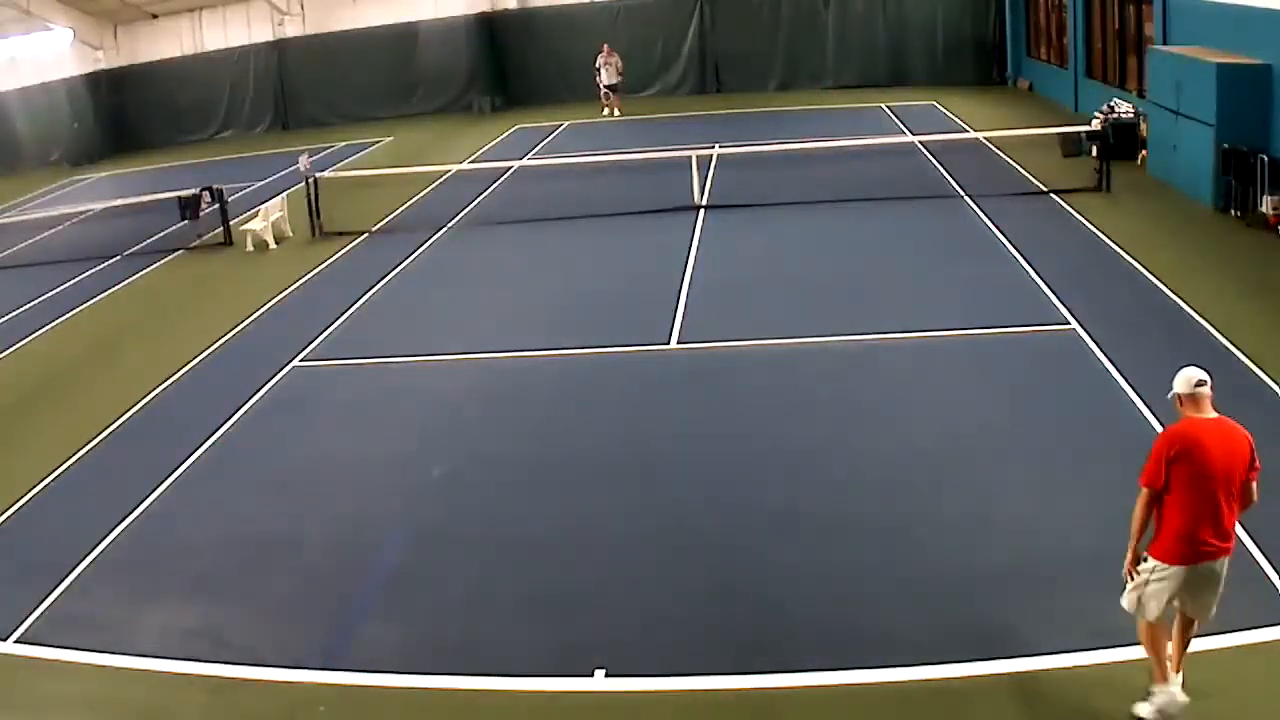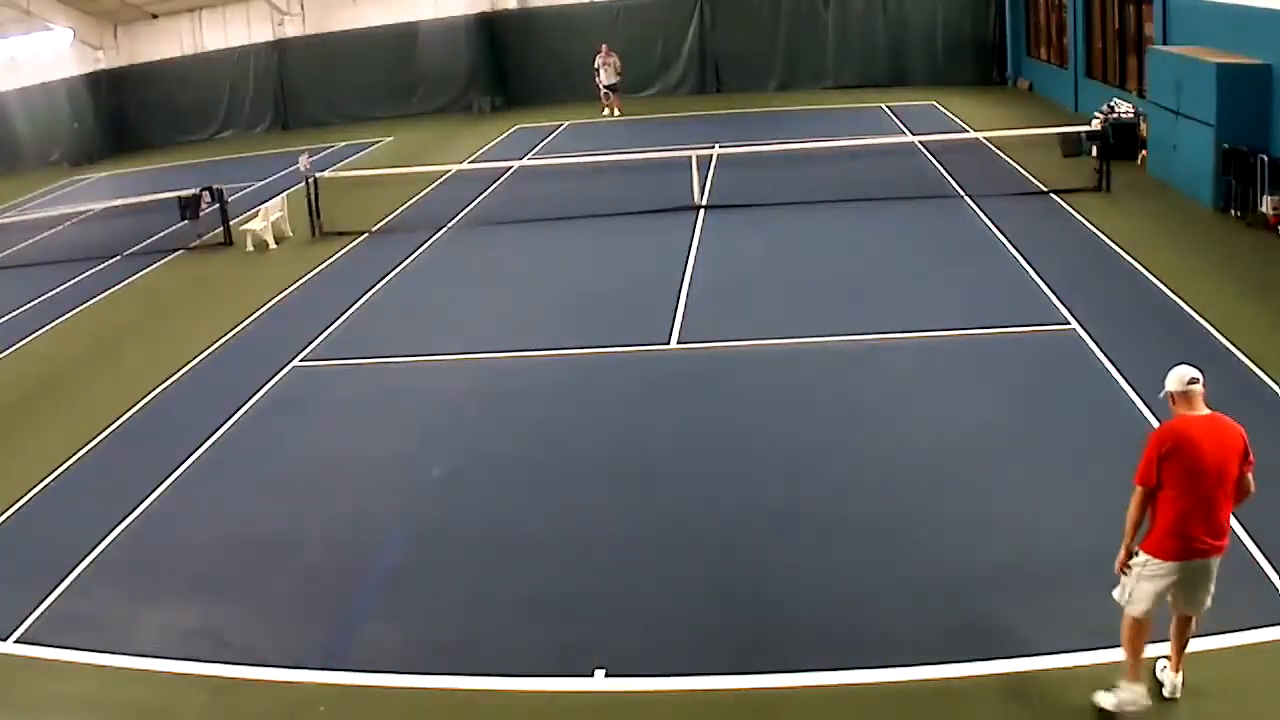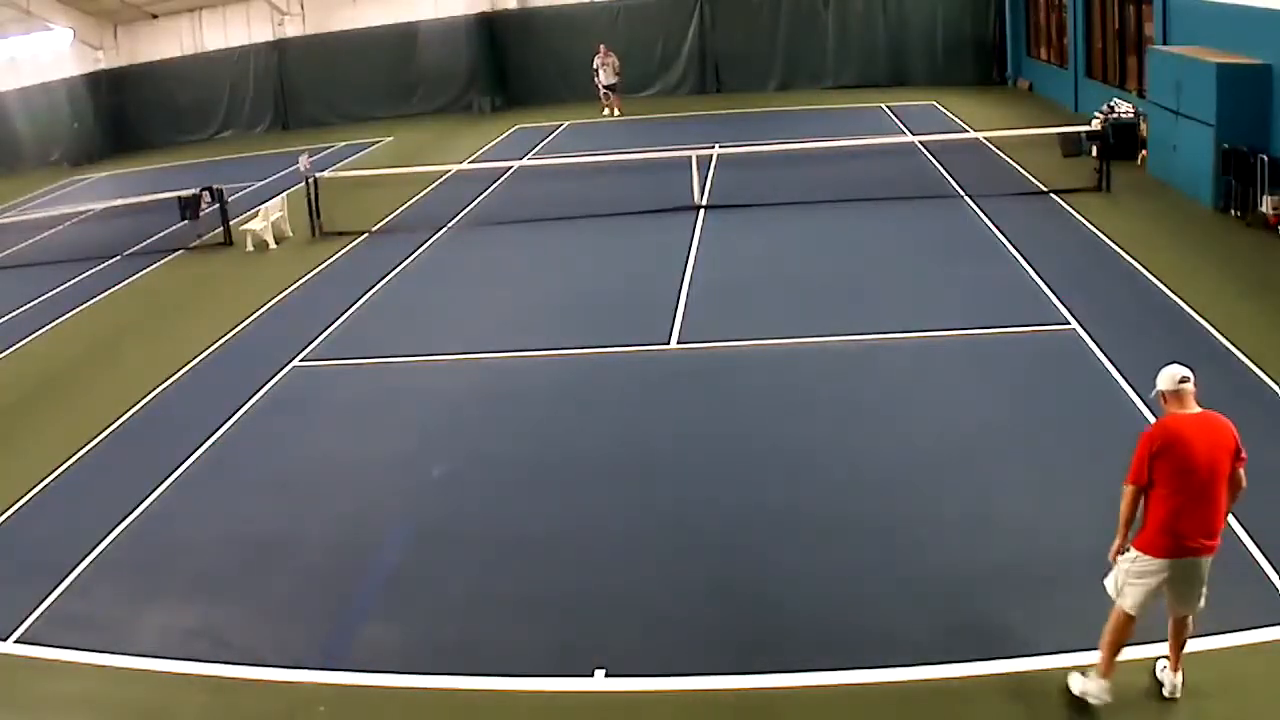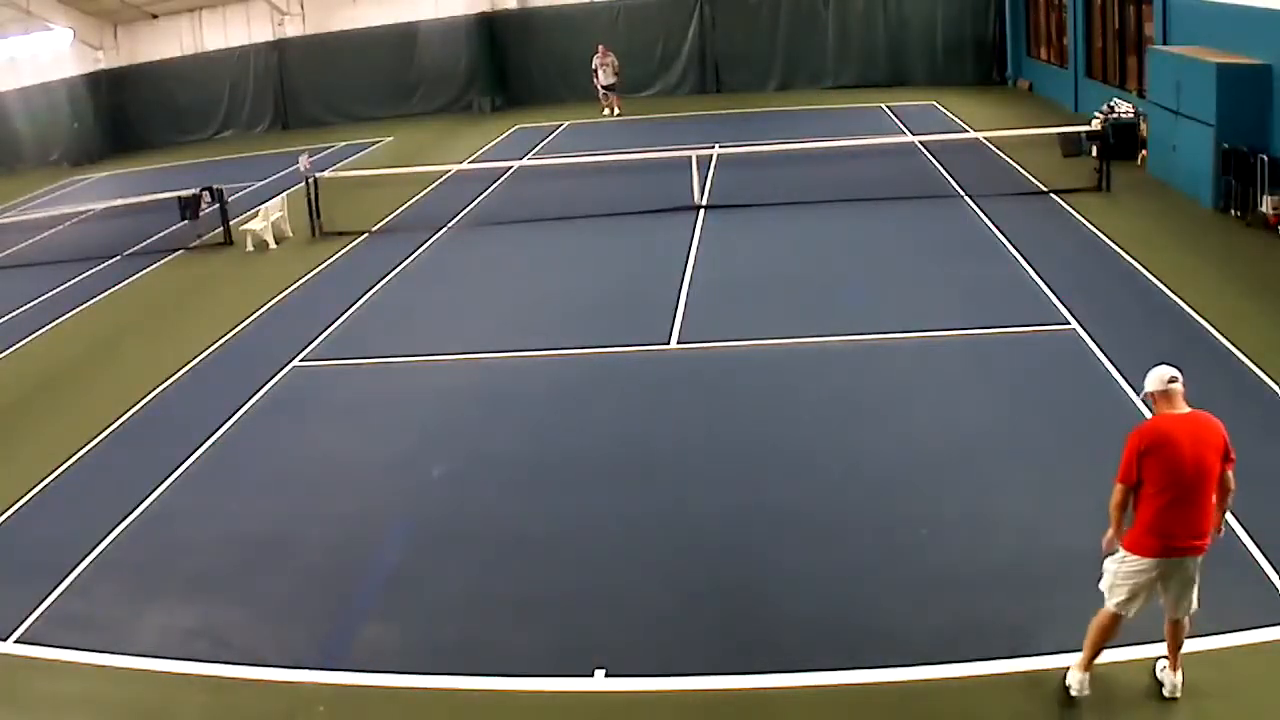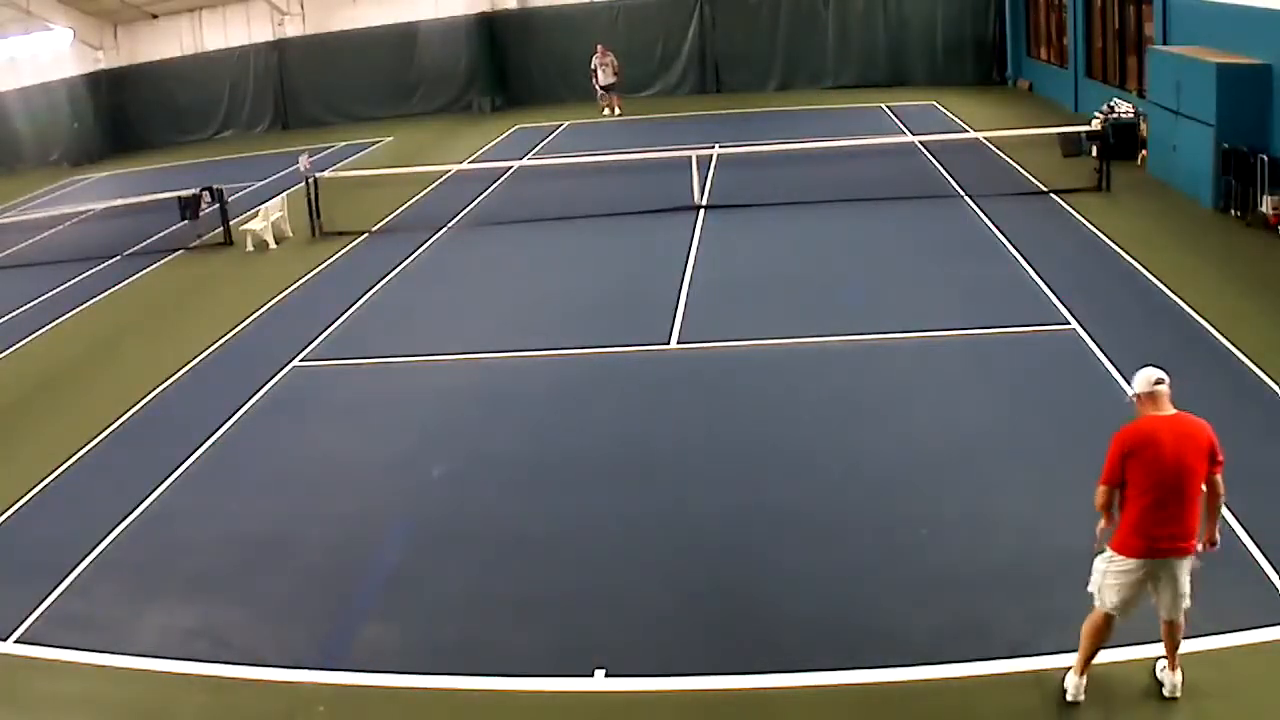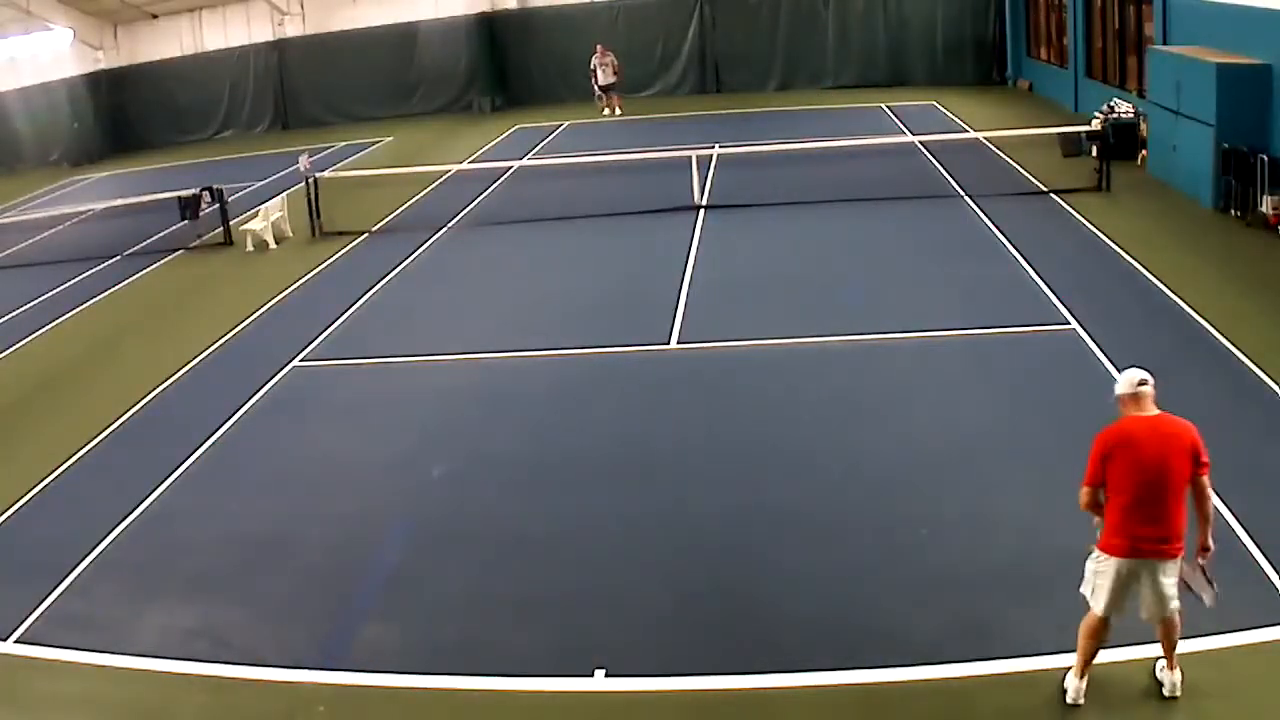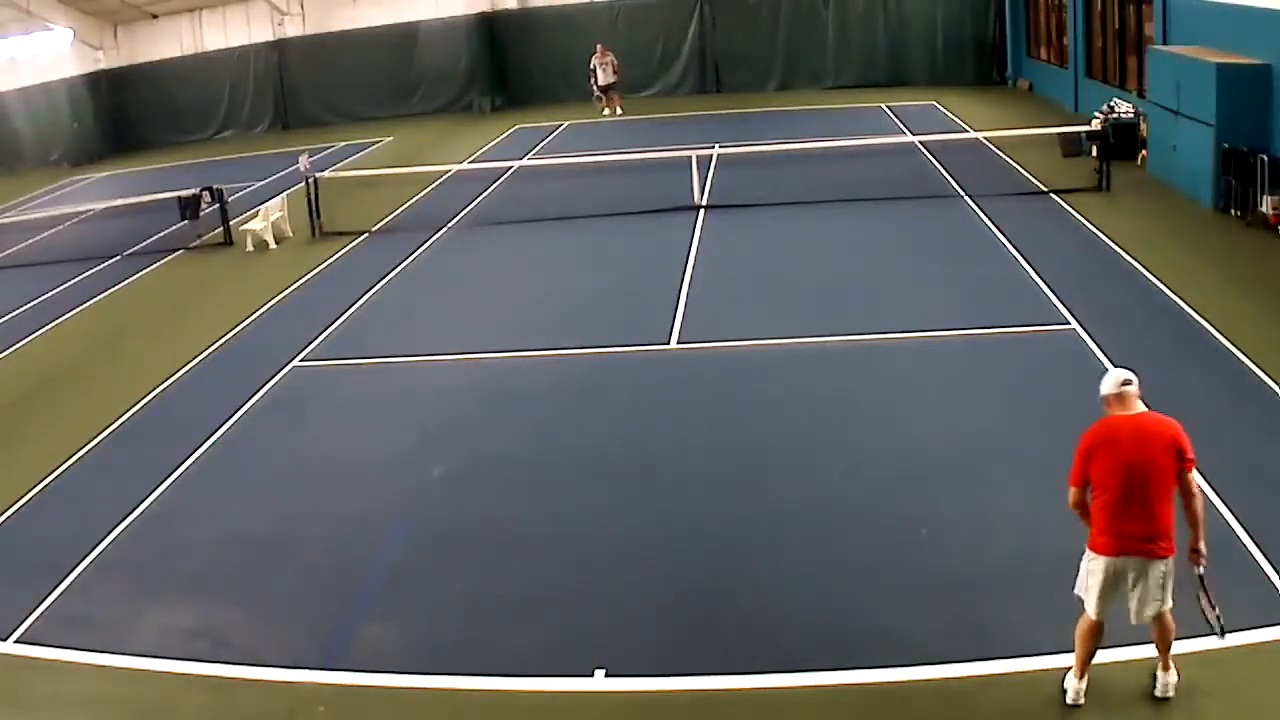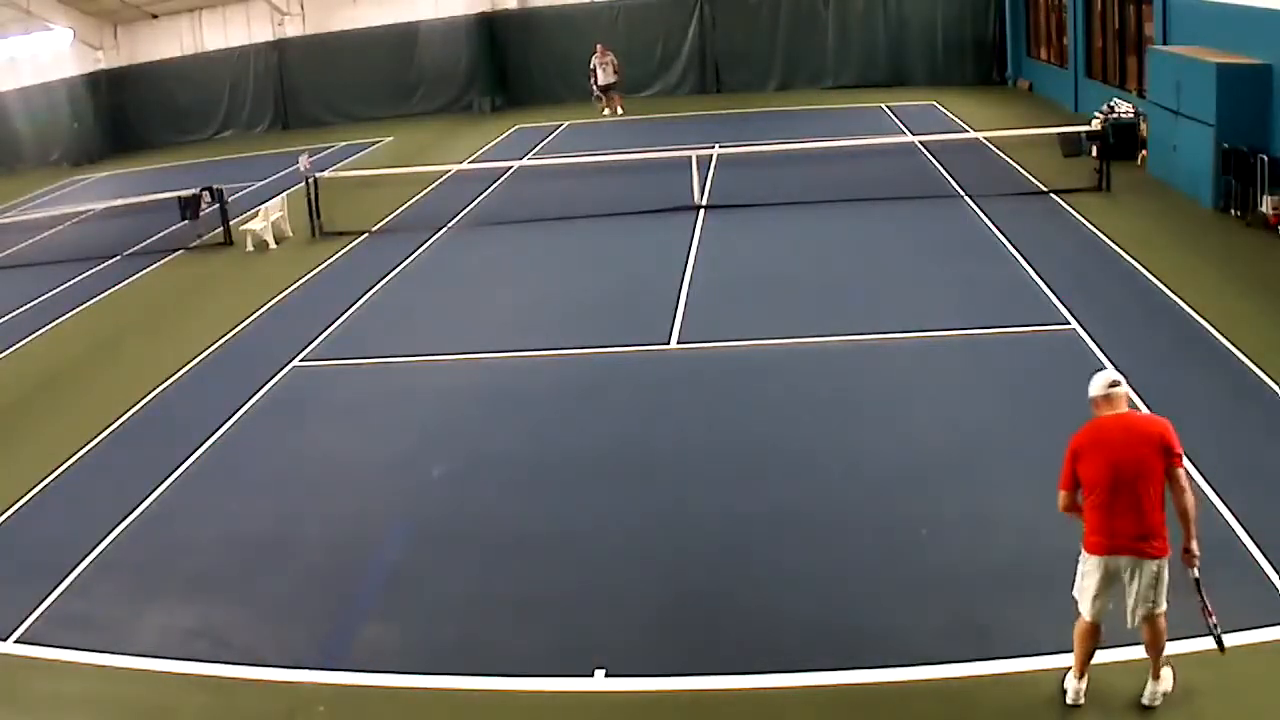
dt=0.1s
person 1, frame 1
left shoulder: (1172, 438)
right shoulder: (1240, 436)
left elbow: (1147, 500)
right elbow: (1250, 496)
left wrist: (1133, 549)
left hip: (1173, 551)
right hip: (1218, 550)
left knee: (1148, 615)
right knee: (1190, 614)
left ankle: (1165, 689)
right ankle: (1175, 671)
person 1, frame 2
left shoulder: (1165, 436)
right shoulder: (1234, 431)
left elbow: (1141, 498)
right elbow: (1246, 489)
left wrist: (1126, 545)
left hip: (1166, 548)
right hip: (1212, 547)
left knee: (1135, 610)
right knee: (1187, 613)
left ankle: (1132, 688)
right ankle: (1173, 674)
person 1, frame 3
left shoulder: (1156, 436)
right shoulder: (1225, 429)
left elbow: (1132, 497)
right elbow: (1238, 485)
left wrist: (1121, 538)
right wrist: (1221, 514)
left hip: (1157, 547)
right hip: (1202, 546)
left knee: (1125, 610)
right knee: (1182, 613)
left ankle: (1099, 680)
right ankle: (1173, 674)
person 1, frame 4
left shoulder: (1144, 435)
right shoulder: (1215, 428)
left elbow: (1121, 497)
right elbow: (1227, 487)
left wrist: (1114, 530)
right wrist: (1217, 521)
left hip: (1145, 546)
right hip: (1192, 546)
left knee: (1113, 609)
right knee: (1178, 613)
left ankle: (1080, 674)
right ankle: (1173, 673)
person 1, frame 5
left shoulder: (1127, 437)
right shoulder: (1202, 431)
left elbow: (1103, 500)
right elbow: (1216, 490)
left wrist: (1107, 521)
right wrist: (1211, 528)
left hip: (1130, 548)
right hip: (1179, 547)
left knee: (1103, 611)
right knee: (1173, 614)
left ankle: (1077, 679)
right ankle: (1172, 673)
person 1, frame 6
left shoulder: (1109, 437)
right shoulder: (1186, 432)
left elbow: (1087, 501)
right elbow: (1203, 493)
left wrist: (1102, 514)
right wrist: (1205, 535)
left hip: (1117, 547)
right hip: (1166, 548)
left knee: (1098, 613)
right knee: (1167, 612)
left ankle: (1077, 681)
right ankle: (1171, 673)
person 1, frame 7
left shoulder: (1092, 438)
right shoulder: (1171, 431)
left elbow: (1075, 500)
right elbow: (1191, 492)
right wrist: (1198, 539)
left hip: (1105, 548)
right hip: (1155, 547)
left knee: (1093, 616)
right knee: (1160, 612)
left ankle: (1077, 682)
right ankle: (1165, 675)
person 1, frame 8
left shoulder: (1081, 439)
right shoulder: (1159, 428)
left elbow: (1065, 503)
right elbow: (1181, 489)
right wrist: (1190, 539)
left hip: (1099, 548)
right hip: (1149, 547)
left knee: (1089, 617)
right knee: (1153, 614)
left ankle: (1077, 682)
right ankle: (1156, 682)
